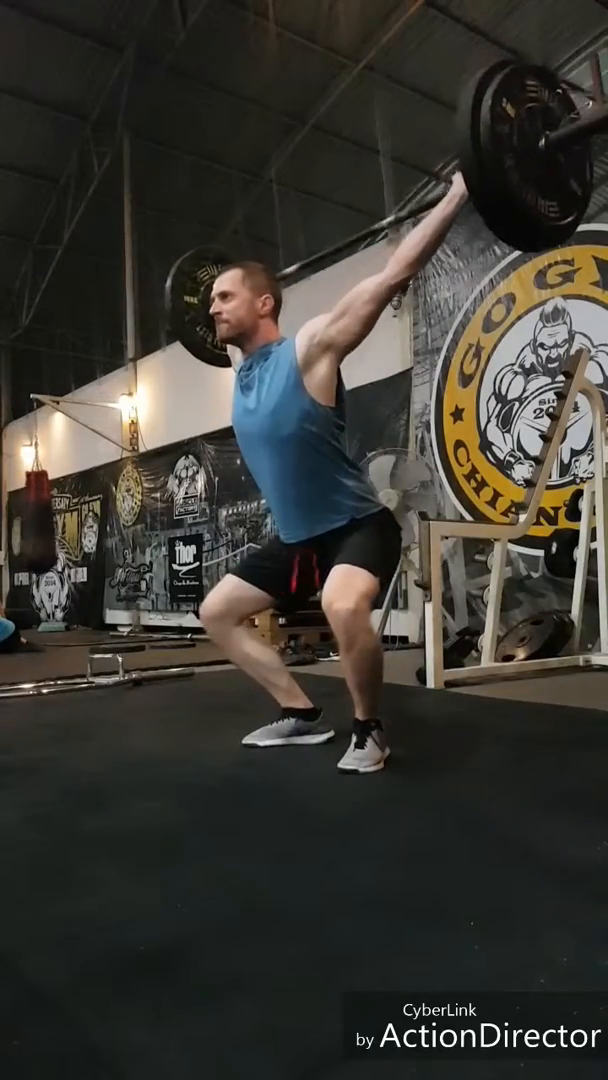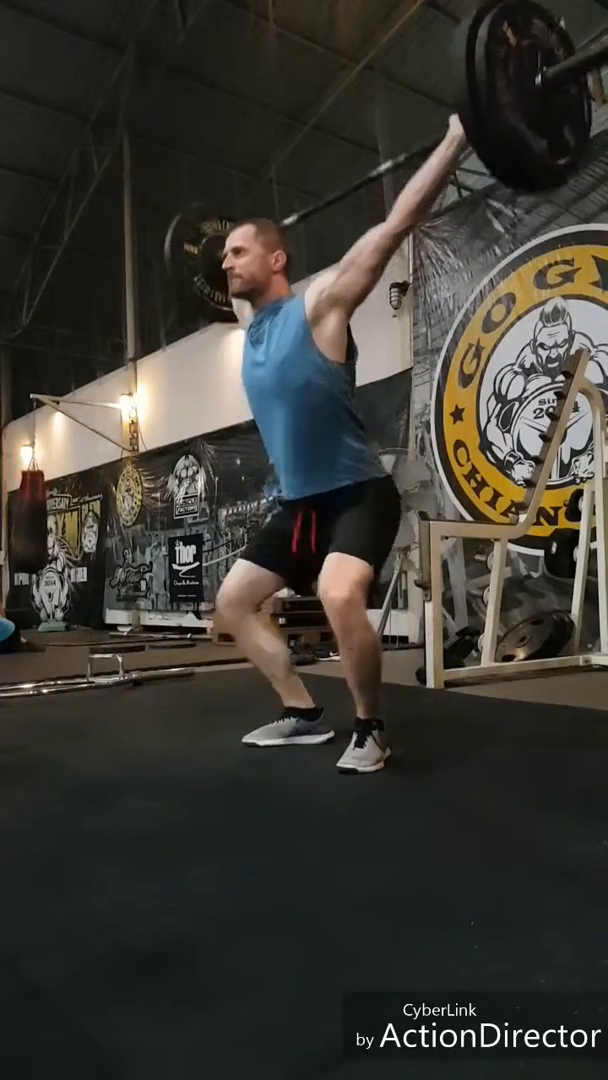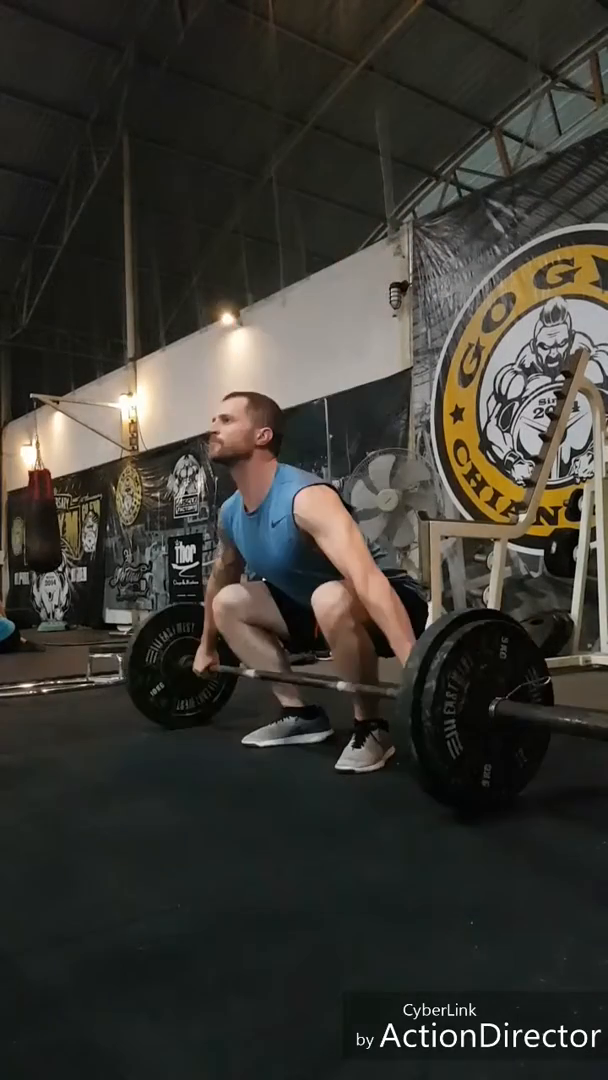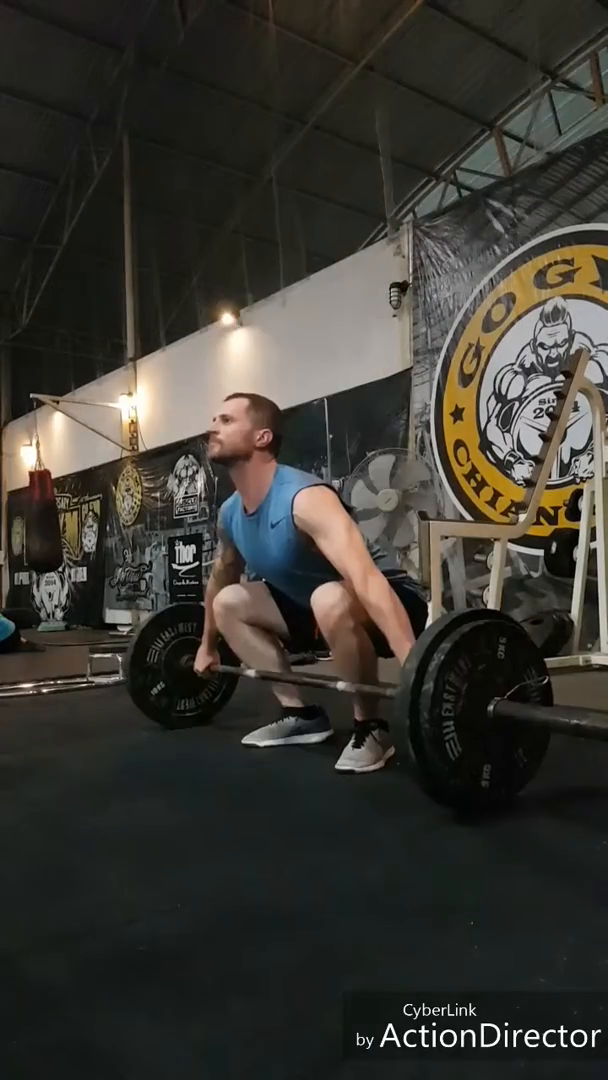
dt=0.4s
person 1, frame 1
left shoulder: (308, 350)
right shoulder: (245, 367)
left elbow: (391, 276)
right elbow: (230, 330)
left wrist: (457, 197)
left hip: (357, 526)
right hip: (296, 538)
left knee: (342, 606)
right knee: (216, 612)
left ankle: (369, 730)
right ankle: (302, 714)
person 1, frame 2
left shoulder: (318, 306)
right shoulder: (255, 323)
left elbow: (392, 227)
right elbow: (241, 295)
left wrist: (454, 141)
left hip: (358, 493)
right hip: (298, 502)
left knee: (340, 596)
right knee: (231, 601)
left ankle: (369, 729)
right ankle: (303, 713)
person 1, frame 3
left shoulder: (303, 496)
right shoulder: (232, 510)
left elbow: (366, 576)
right elbow: (219, 579)
right wrist: (206, 646)
left hip: (388, 601)
left knee: (332, 600)
right knee: (230, 604)
left ankle: (371, 728)
right ankle: (299, 713)
person 1, frame 4
left shoulder: (305, 499)
right shoulder: (231, 513)
left elbow: (366, 581)
right elbow: (220, 579)
right wrist: (207, 646)
left hip: (386, 605)
left knee: (332, 602)
right knee: (229, 604)
left ankle: (371, 728)
right ankle: (300, 713)
